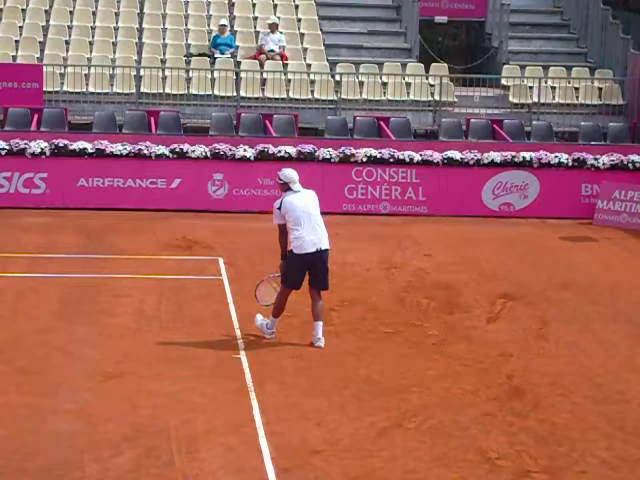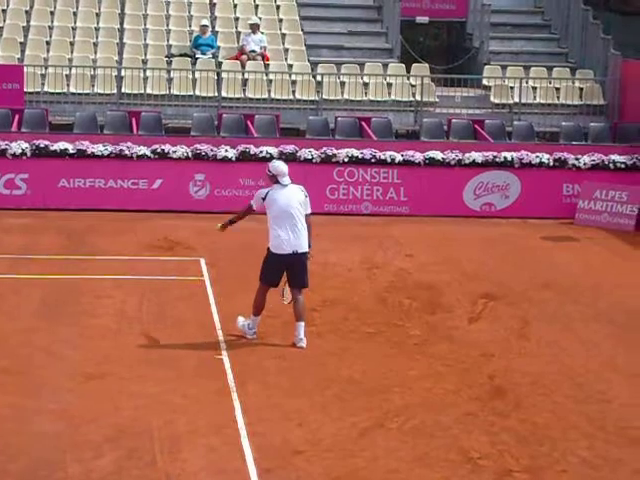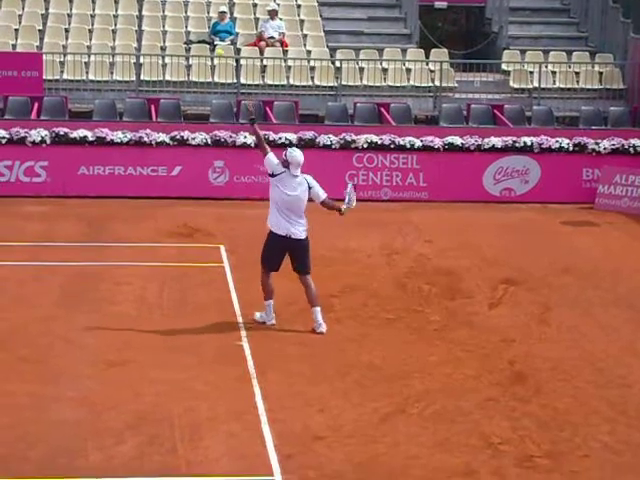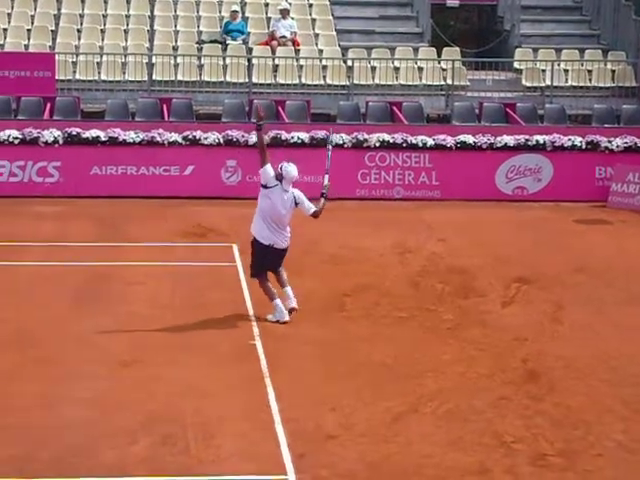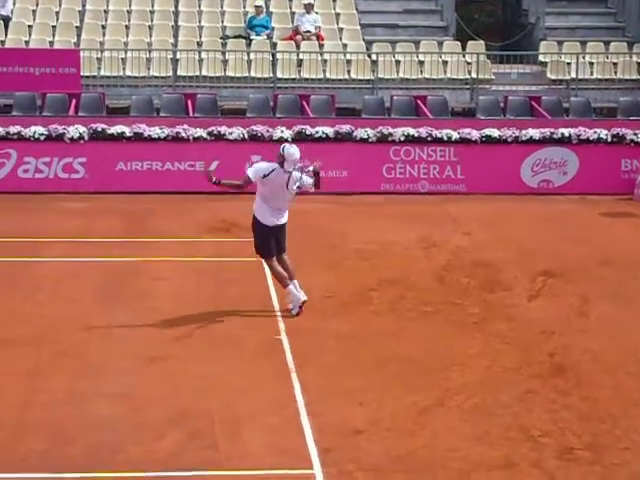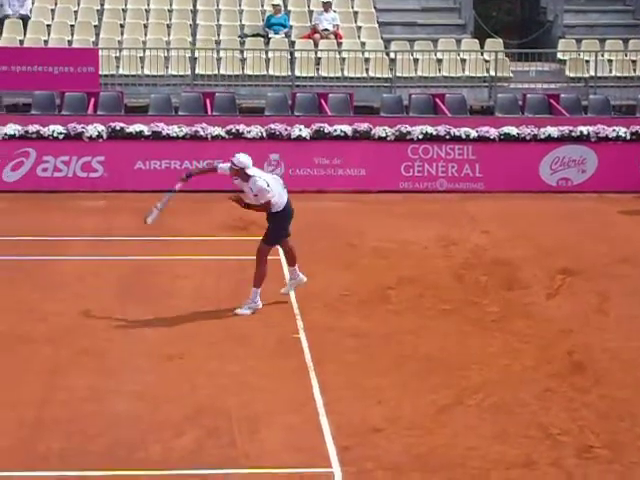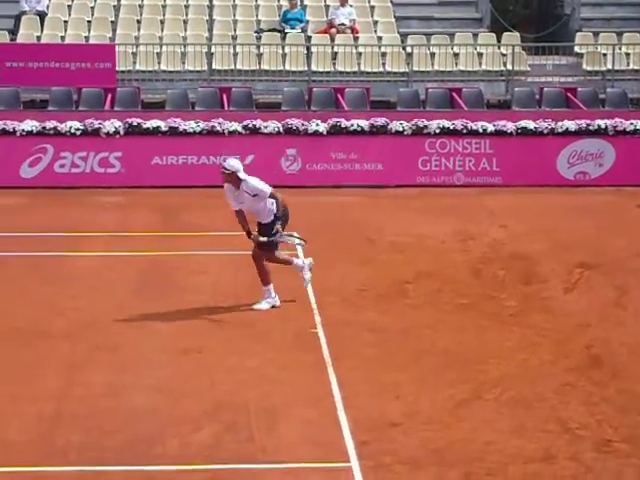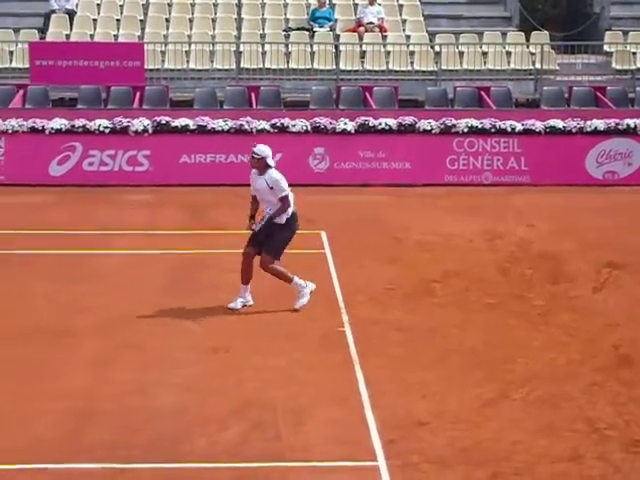
dt=0.3s
person 1, frame 1
left shoulder: (280, 204)
right shoulder: (312, 195)
left elbow: (283, 234)
left wrist: (283, 257)
left hip: (300, 251)
right hip: (322, 248)
left knee: (285, 289)
right knee: (316, 293)
left ankle: (270, 327)
right ankle: (318, 336)
person 1, frame 2
left shoulder: (266, 194)
right shoulder: (300, 191)
left elbow: (247, 210)
right elbow: (307, 220)
left wrist: (230, 221)
right wrist: (308, 246)
left hip: (278, 250)
right hip: (300, 248)
left knee: (264, 287)
right knee: (297, 293)
left ankle: (251, 328)
right ankle: (300, 336)
person 1, frame 3
left shoulder: (277, 172)
right shoulder: (307, 181)
left elbow: (262, 145)
right elbow: (326, 202)
left wrist: (252, 121)
right wrist: (340, 208)
left hip: (277, 235)
right hip: (300, 237)
left knee: (266, 272)
right knee: (305, 278)
left ankle: (269, 315)
right ankle: (319, 322)
person 1, frame 4
left shoulder: (269, 183)
right shoulder: (295, 195)
left elbow: (262, 151)
right elbow: (316, 213)
left wrist: (259, 125)
right wrist: (323, 197)
left hip: (262, 241)
right hip: (282, 243)
left knee: (262, 277)
right knee: (277, 270)
left ankle: (280, 312)
right ankle: (290, 301)
person 1, frame 5
left shoulder: (266, 168)
right shoulder: (297, 177)
left elbow: (243, 185)
right elbow: (316, 186)
left wrist: (218, 182)
right wrist: (316, 174)
left hip: (263, 221)
right hip: (281, 221)
left knee: (271, 261)
right knee: (281, 256)
left ankle: (297, 296)
right ankle: (296, 292)
person 1, frame 6
left shoulder: (259, 184)
right shoulder: (235, 172)
left elbow: (267, 206)
right elbow: (215, 169)
left wrist: (245, 205)
right wrist: (191, 174)
left hip: (280, 210)
right hip: (275, 208)
left knee: (262, 252)
right knee: (284, 242)
left ankle: (254, 300)
right ankle: (295, 276)
person 1, frame 7
left shoulder: (252, 184)
right shoulder: (228, 189)
left elbow: (278, 198)
right elbow: (239, 213)
left wrist: (279, 222)
right wrist: (249, 233)
left hip: (277, 216)
right hip: (265, 220)
left knee: (257, 254)
right knee: (267, 256)
left ankle: (270, 297)
right ankle: (302, 264)
person 1, frame 8
left shoulder: (275, 177)
right shoulder: (254, 174)
left elbow: (286, 205)
right elbow: (255, 199)
left wrist: (268, 219)
right wrist: (252, 219)
left hip: (285, 221)
right hip: (269, 219)
left knee: (266, 263)
right knee: (247, 254)
left ankle: (303, 287)
right ankle: (244, 297)
